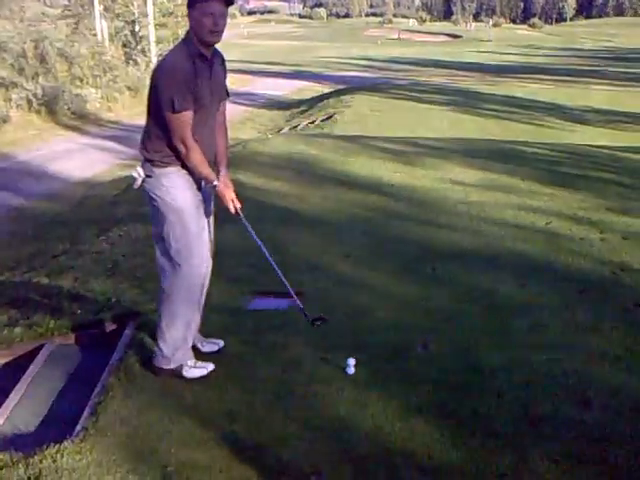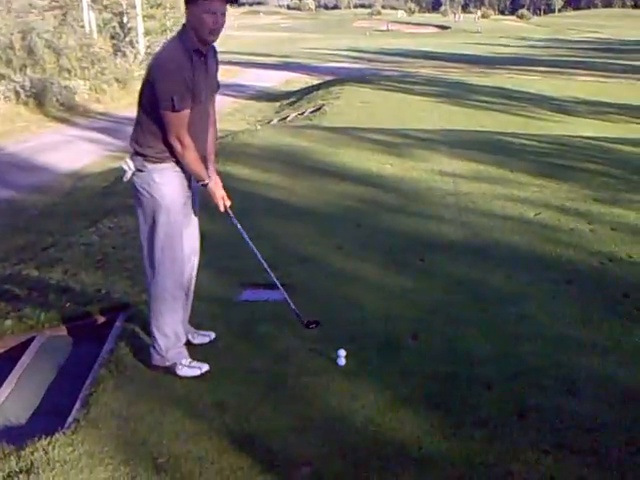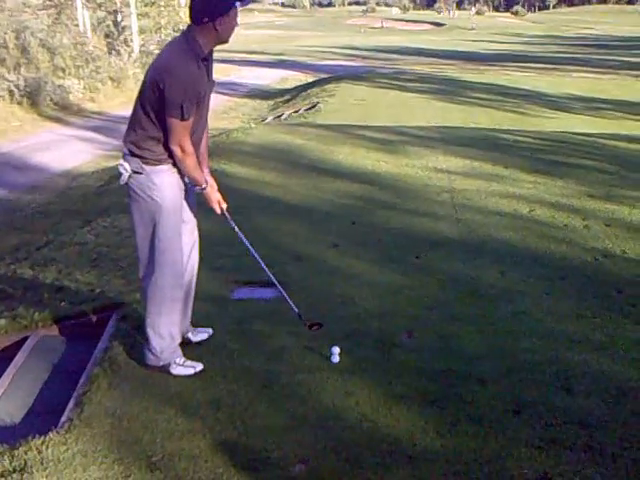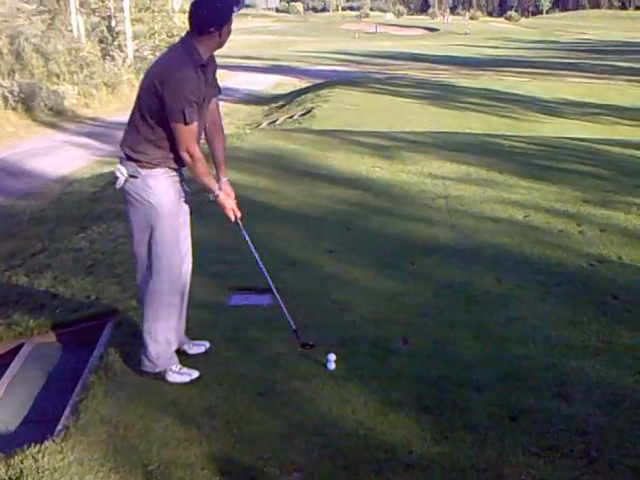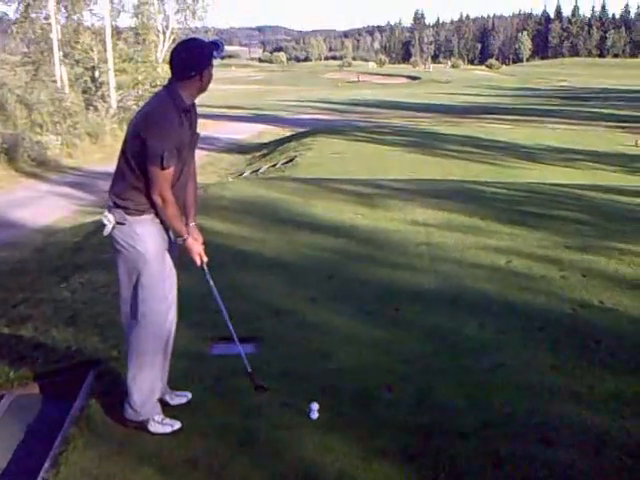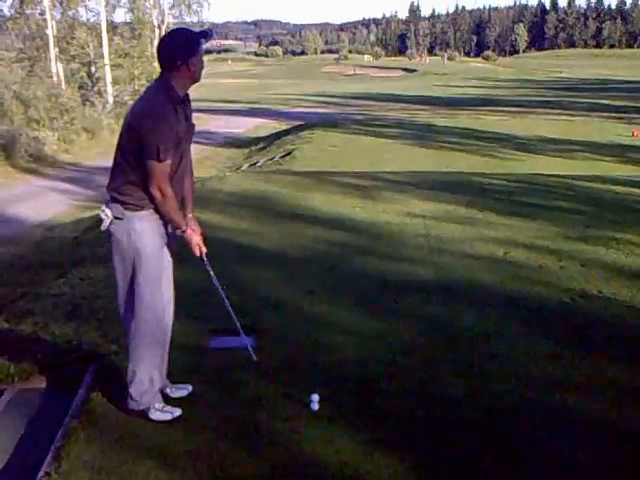
dt=0.4s
person 1, frame 1
left shoulder: (216, 61)
right shoulder: (174, 67)
right elbow: (183, 141)
left wrist: (224, 173)
right wrist: (215, 184)
left hip: (197, 174)
right hip: (169, 175)
left knee: (200, 261)
right knee: (188, 263)
left ankle: (188, 334)
right ankle: (171, 354)
person 1, frame 2
left shoulder: (209, 55)
right shoulder: (170, 63)
right elbow: (178, 138)
left wrist: (212, 169)
right wrist: (207, 182)
left hip: (185, 168)
right hip: (159, 171)
left knee: (187, 256)
right knee: (169, 262)
left ankle: (179, 326)
right ankle: (166, 350)
person 1, frame 3
left shoulder: (202, 53)
right shoulder: (180, 68)
right elbow: (179, 144)
left wrist: (206, 172)
right wrist: (204, 187)
left hip: (172, 166)
right hip: (153, 171)
left knee: (185, 250)
right knee: (167, 262)
left ankle: (178, 326)
right ankle: (161, 351)
person 1, frame 4
left shoulder: (205, 62)
right shoulder: (178, 74)
left elbow: (212, 120)
right elbow: (188, 149)
left wrist: (223, 177)
right wrist: (217, 193)
left hip: (167, 171)
right hip: (150, 175)
left knee: (178, 262)
right knee: (164, 267)
left ankle: (173, 337)
right ankle: (157, 357)
person 1, frame 5
left shoulder: (186, 109)
right shoulder: (162, 118)
left elbow: (188, 169)
right elbow: (160, 194)
left wrist: (191, 224)
right wrist: (185, 238)
left hip: (156, 220)
right hip: (137, 222)
left knee: (164, 310)
right knee: (151, 315)
left ankle: (156, 388)
right ankle: (141, 407)
person 1, frame 6
left shoulder: (181, 101)
right shoulder: (156, 111)
left elbow: (184, 161)
right elbow: (158, 187)
left wrist: (190, 216)
right wrist: (184, 230)
left hip: (153, 213)
right hip: (134, 217)
left knee: (161, 304)
right knee: (149, 309)
left ankle: (156, 380)
right ankle: (142, 396)
